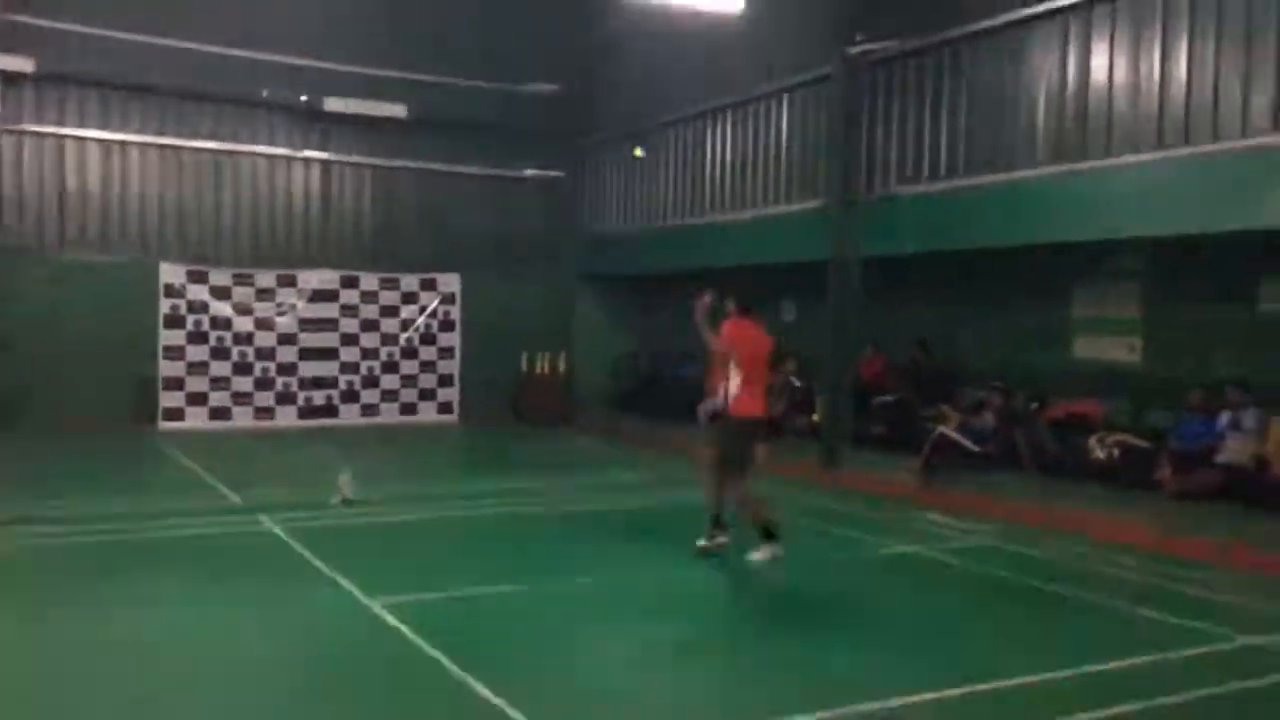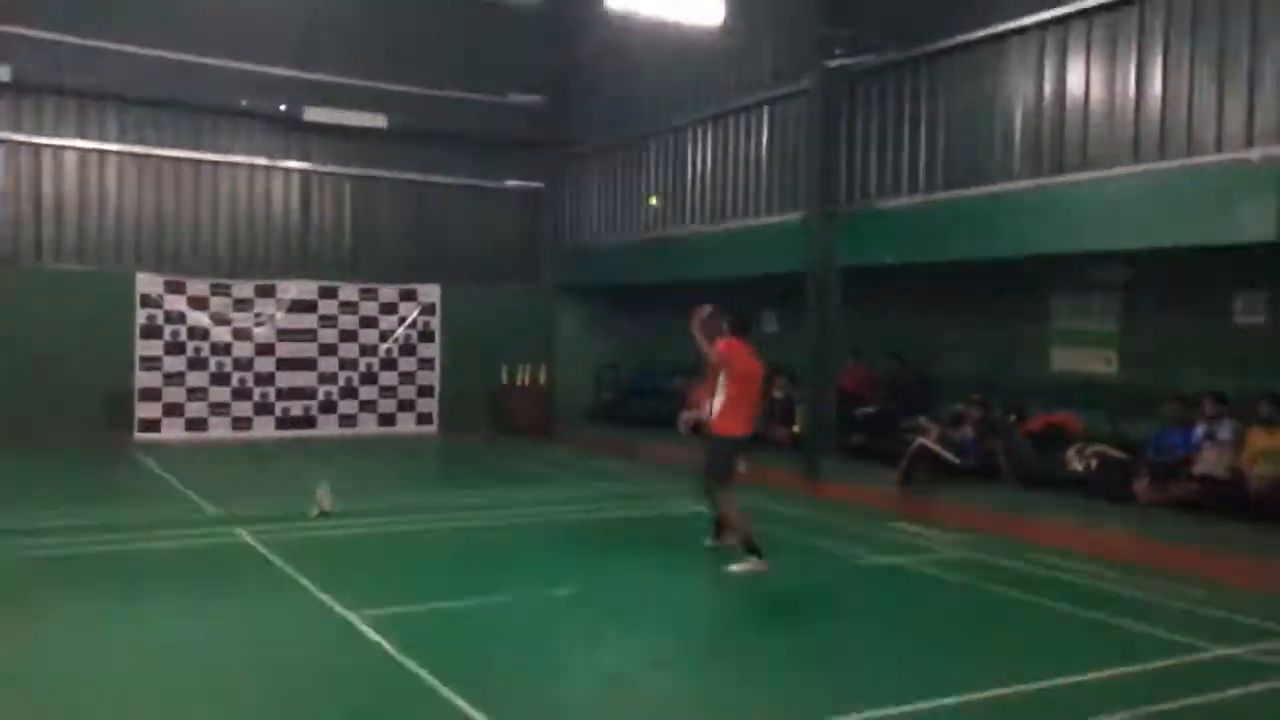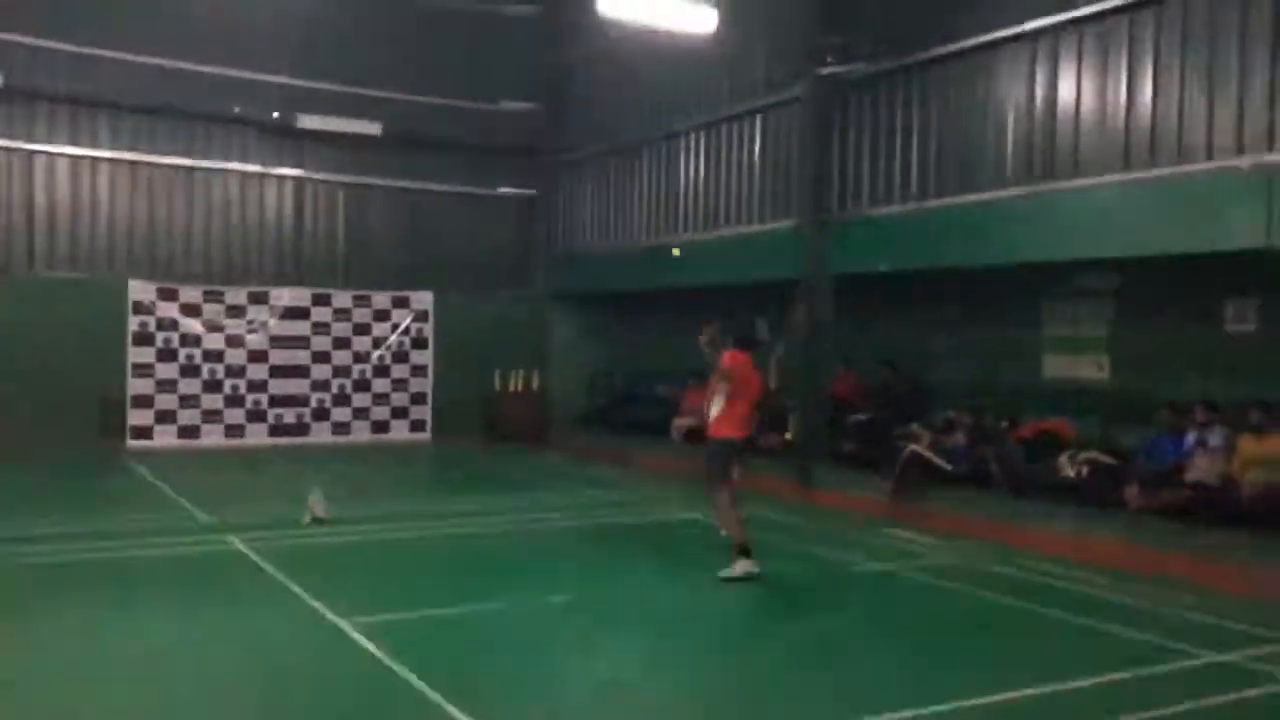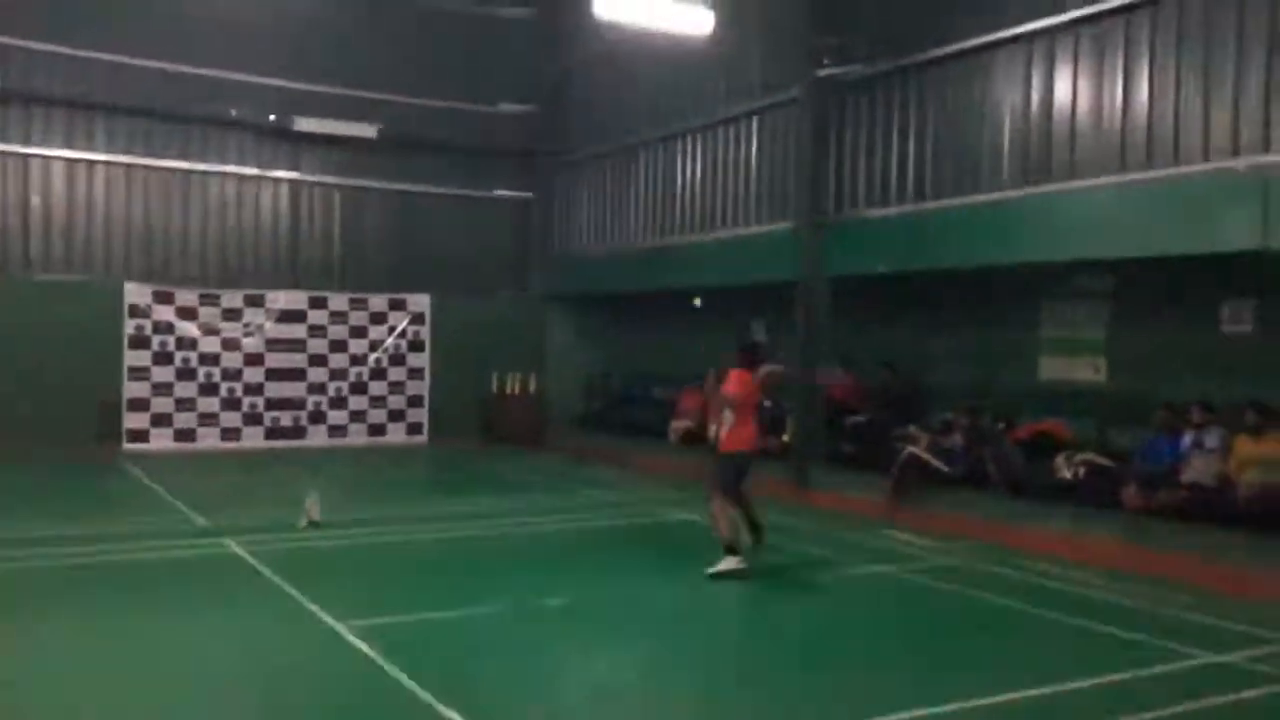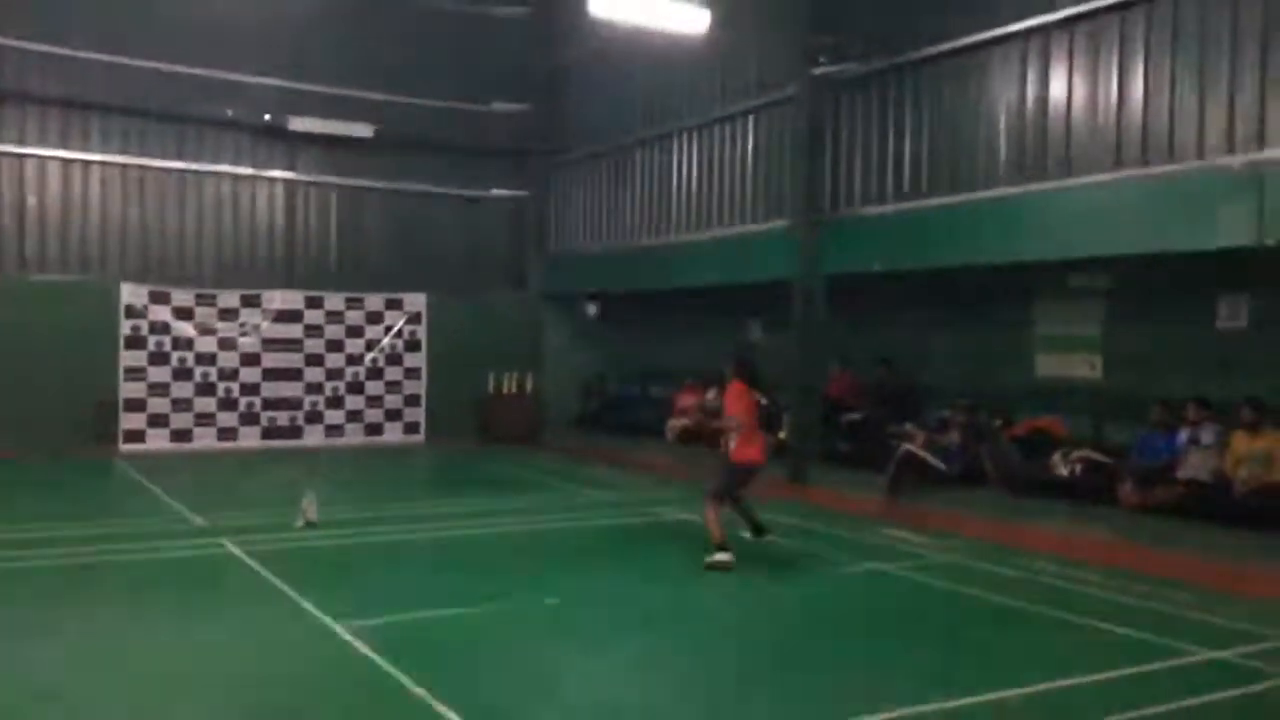
dt=0.1s
person 1, frame 1
left shoulder: (734, 326)
right shoulder: (764, 338)
left elbow: (720, 348)
left wrist: (700, 317)
left hip: (740, 414)
right hip: (752, 412)
left knee: (734, 480)
right knee: (718, 467)
left ankle: (770, 539)
right ankle: (717, 529)
person 1, frame 2
left shoulder: (727, 346)
right shoulder: (756, 363)
left elbow: (715, 360)
left wrist: (697, 329)
left hip: (723, 430)
right hip: (741, 430)
left knee: (720, 491)
right knee: (711, 480)
left ankle: (754, 555)
right ankle: (721, 531)
person 1, frame 3
left shoulder: (732, 357)
right shoulder: (754, 373)
left elbow: (726, 375)
left hip: (722, 436)
right hip: (739, 435)
left knee: (721, 495)
right knee: (722, 483)
left ankle: (745, 558)
right ankle: (734, 531)
person 1, frame 4
left shoulder: (737, 375)
right shoulder: (754, 380)
left elbow: (733, 399)
left wrist: (713, 389)
left hip: (732, 447)
right hip: (748, 446)
left knee: (719, 500)
right knee: (734, 489)
left ankle: (732, 556)
right ankle: (755, 532)
person 1, frame 5
left shoulder: (735, 388)
right shoulder: (747, 392)
left elbow: (737, 423)
left hip: (740, 458)
right hip: (755, 457)
left knee: (712, 504)
right knee: (730, 494)
left ankle: (722, 551)
right ankle: (759, 530)
